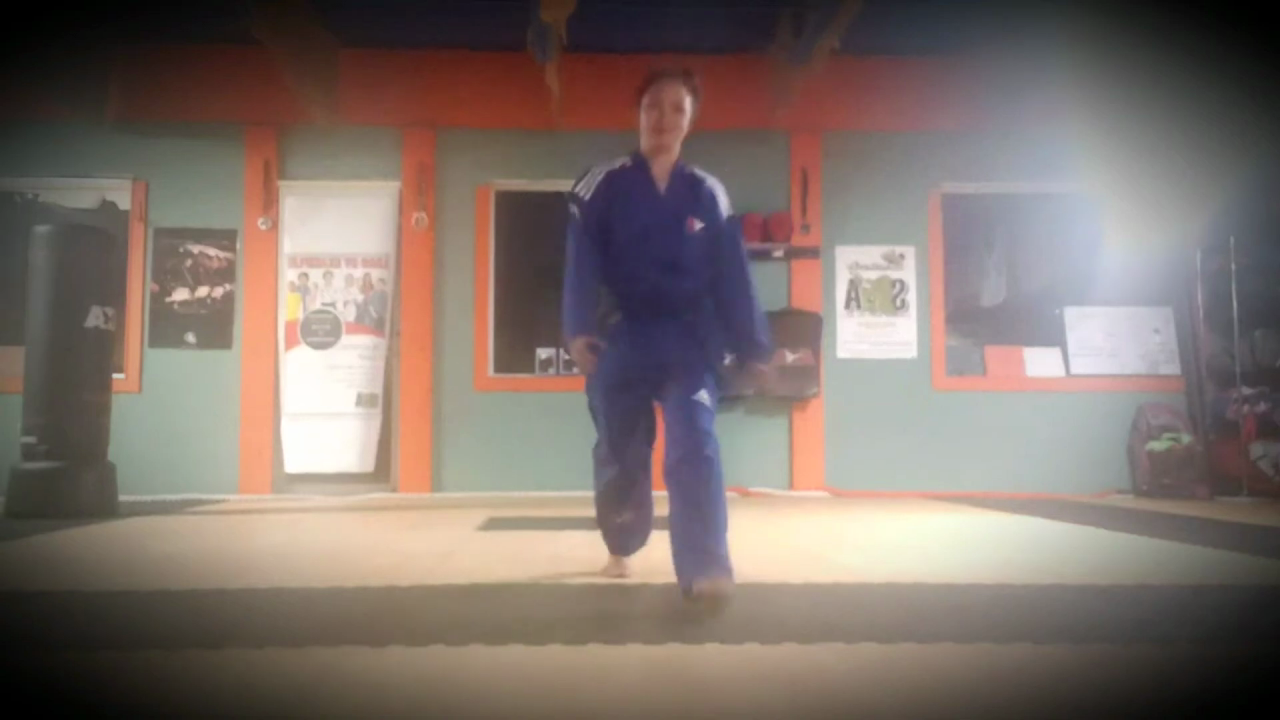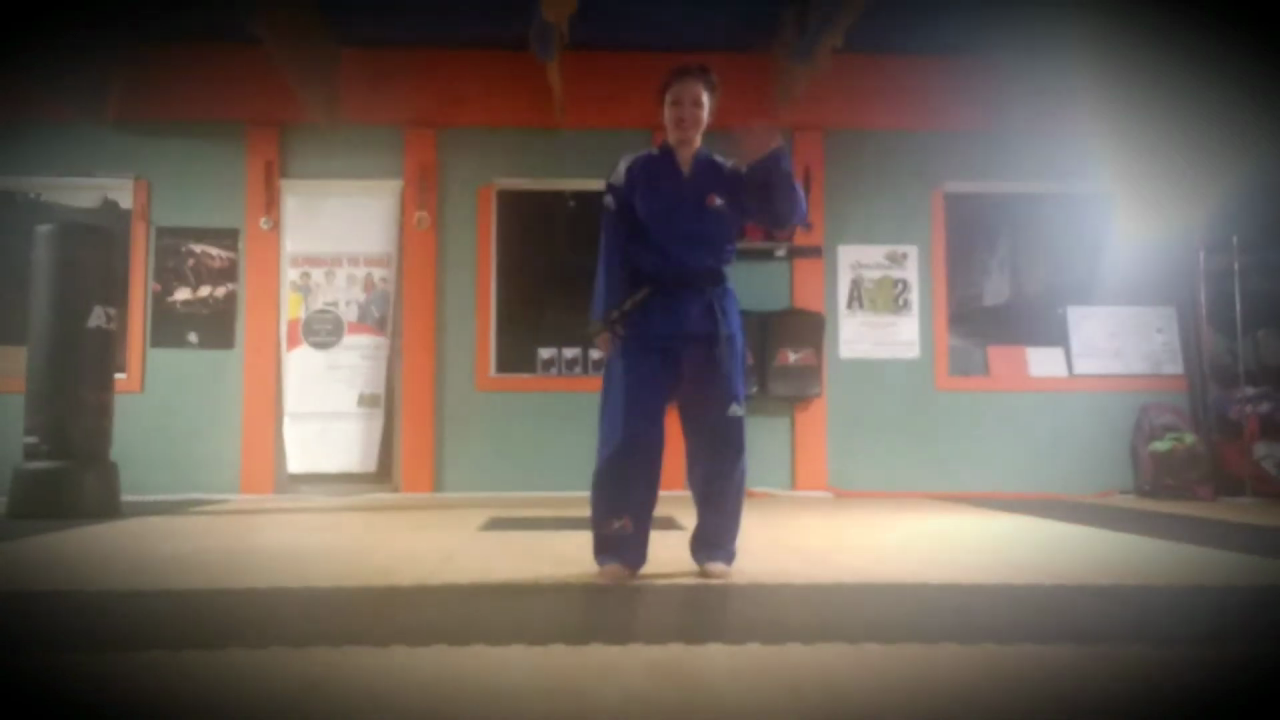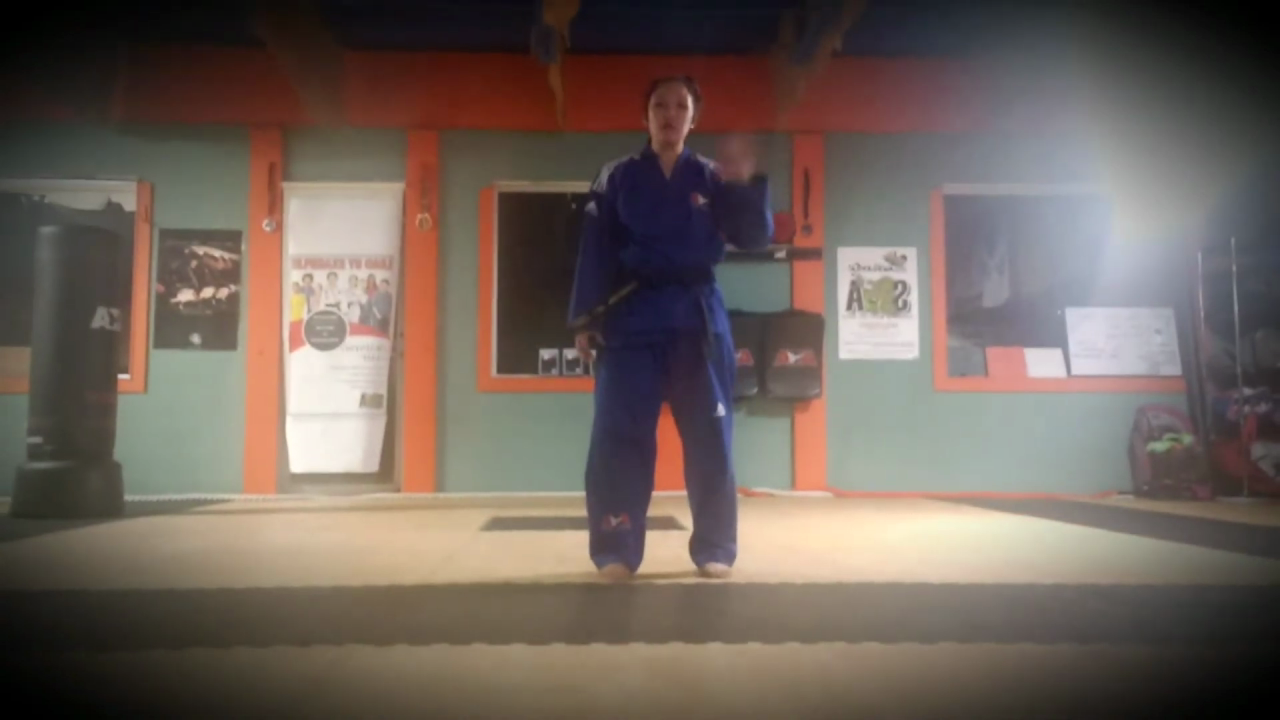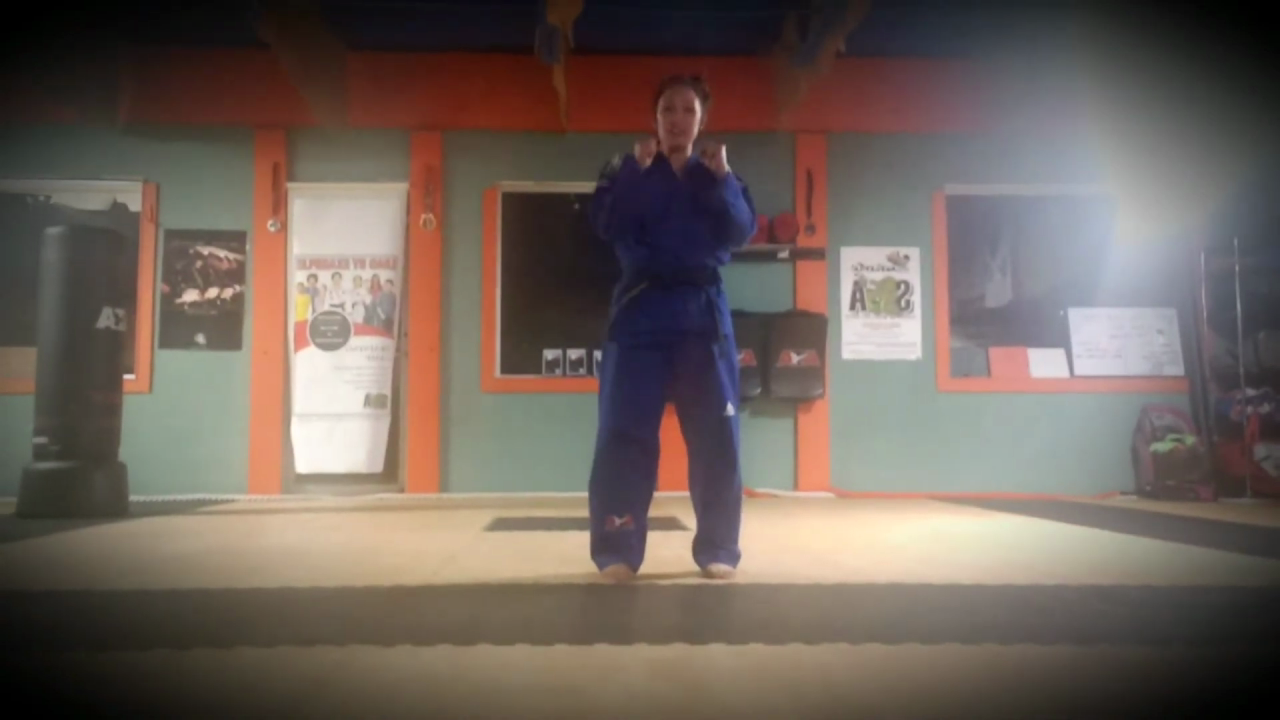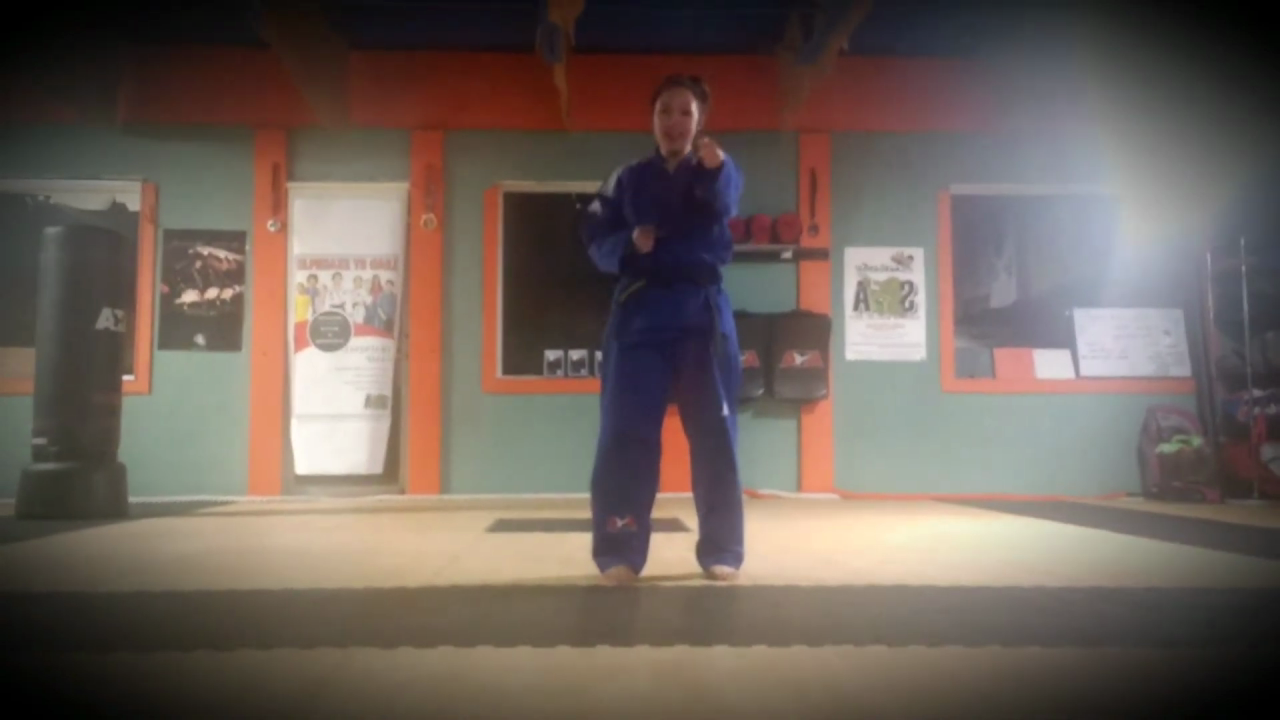
dt=1s
person 1, frame 1
left shoulder: (708, 193)
right shoulder: (603, 185)
left elbow: (731, 275)
right elbow: (583, 264)
left wrist: (751, 345)
right wrist: (580, 326)
left hip: (688, 339)
right hip: (620, 339)
left knee: (694, 444)
right knee: (621, 450)
left ankle: (705, 567)
right ankle: (621, 545)
person 1, frame 2
left shoulder: (730, 177)
right shoulder: (633, 173)
left elbow: (786, 216)
right elbow: (613, 251)
left wrist: (771, 161)
right wrist: (607, 318)
left hip: (710, 316)
right hip: (645, 317)
left knee: (720, 437)
right knee: (630, 435)
left ankle: (714, 548)
right ankle: (618, 551)
person 1, frame 3
left shoulder: (712, 176)
right shoulder: (616, 178)
left elbow: (753, 235)
right elbow: (595, 252)
left wrist: (746, 183)
right wrist: (587, 320)
left hip: (698, 314)
right hip: (632, 314)
left knee: (709, 434)
right knee: (620, 434)
left ankle: (713, 548)
right ankle: (616, 550)
person 1, frame 4
left shoulder: (718, 171)
right shoulder: (626, 167)
left elbow: (741, 231)
right elbow: (606, 225)
left wrist: (721, 178)
right wrist: (639, 171)
left hip: (703, 309)
right hip: (642, 308)
left knee: (715, 431)
right knee: (626, 430)
left ankle: (716, 549)
right ankle: (617, 550)
person 1, frame 5
left shoulder: (714, 172)
right shoulder: (627, 179)
left elbow: (724, 201)
right elbow: (596, 242)
left wrist: (716, 168)
right wrist: (628, 243)
left hip: (703, 310)
right hip: (640, 310)
left knee: (714, 432)
right knee: (626, 433)
left ankle: (720, 550)
right ankle: (619, 552)
